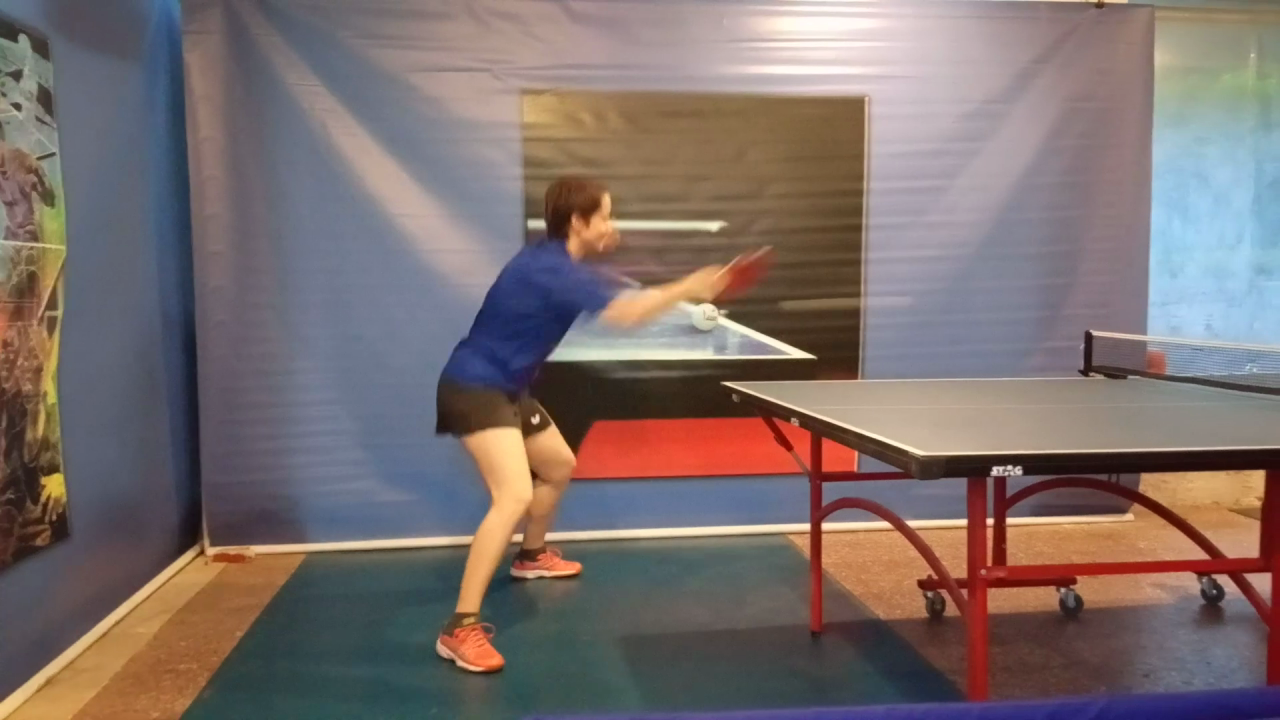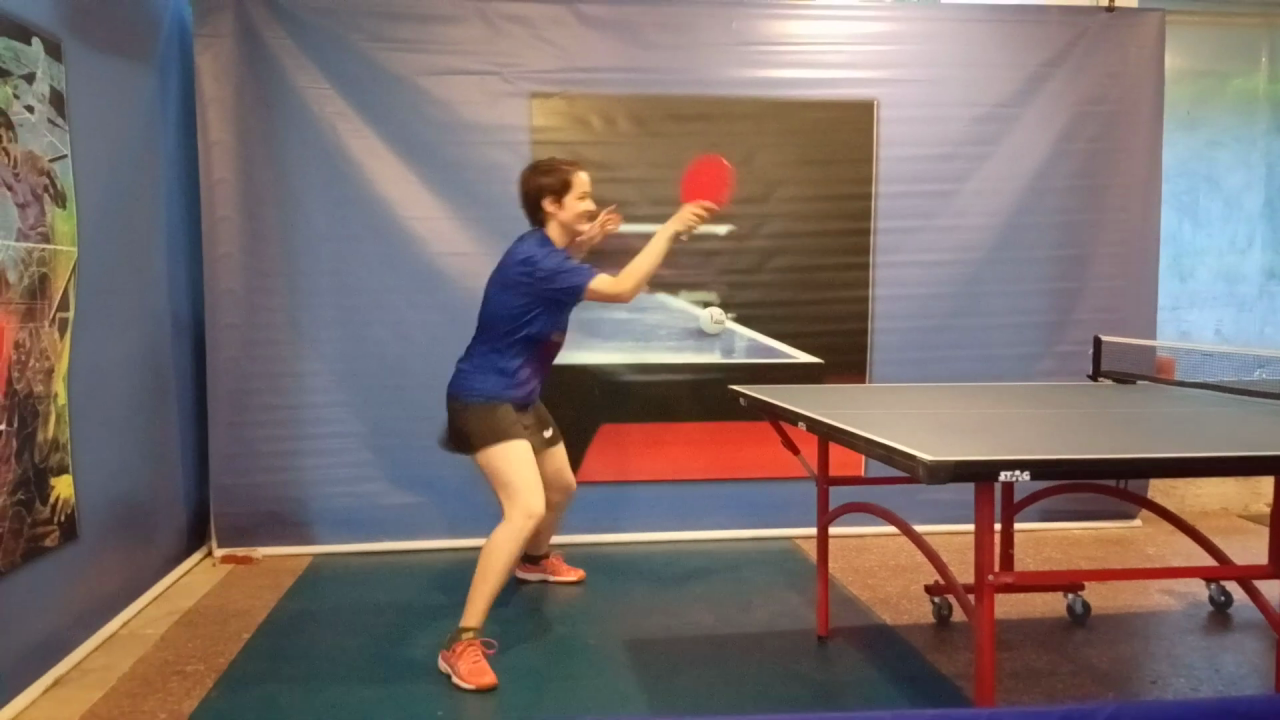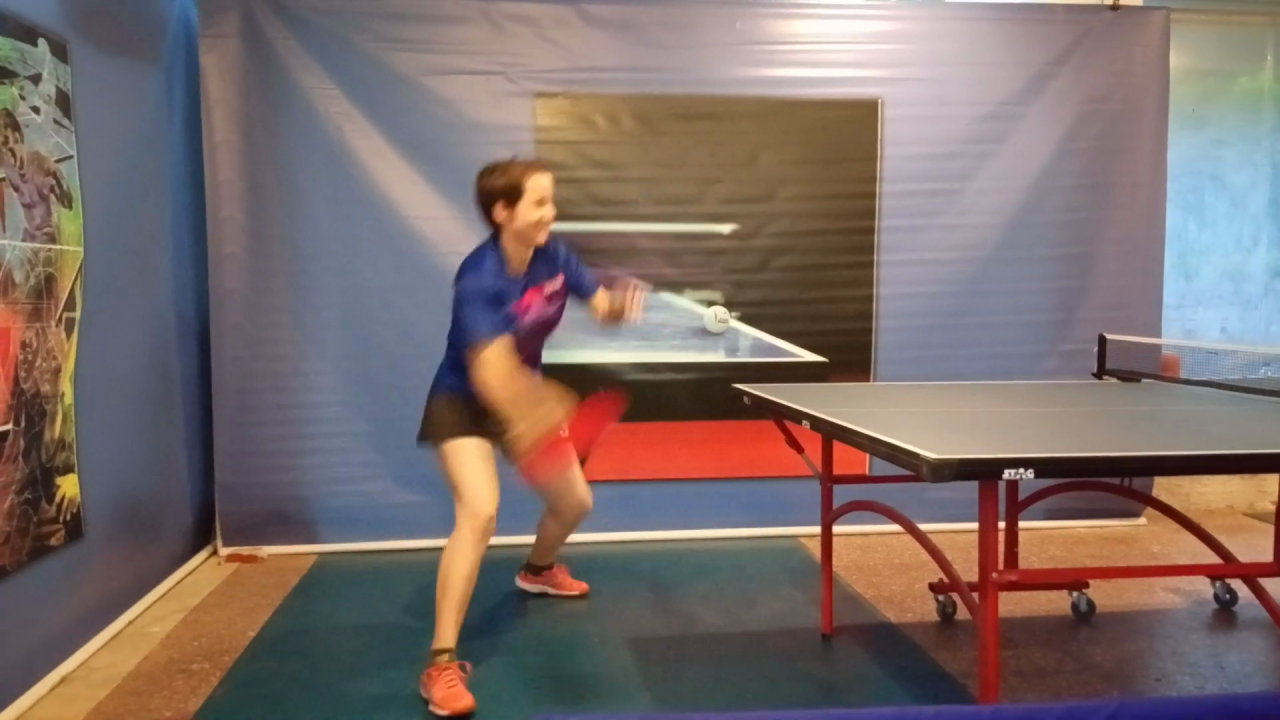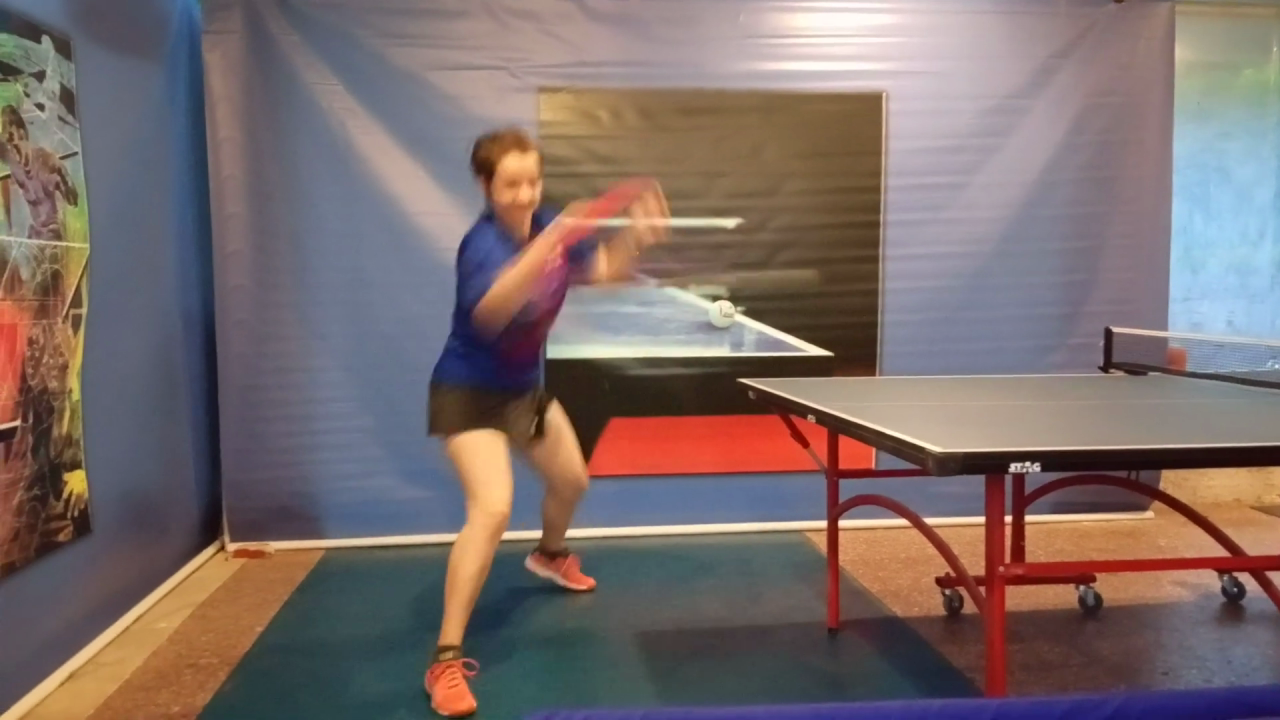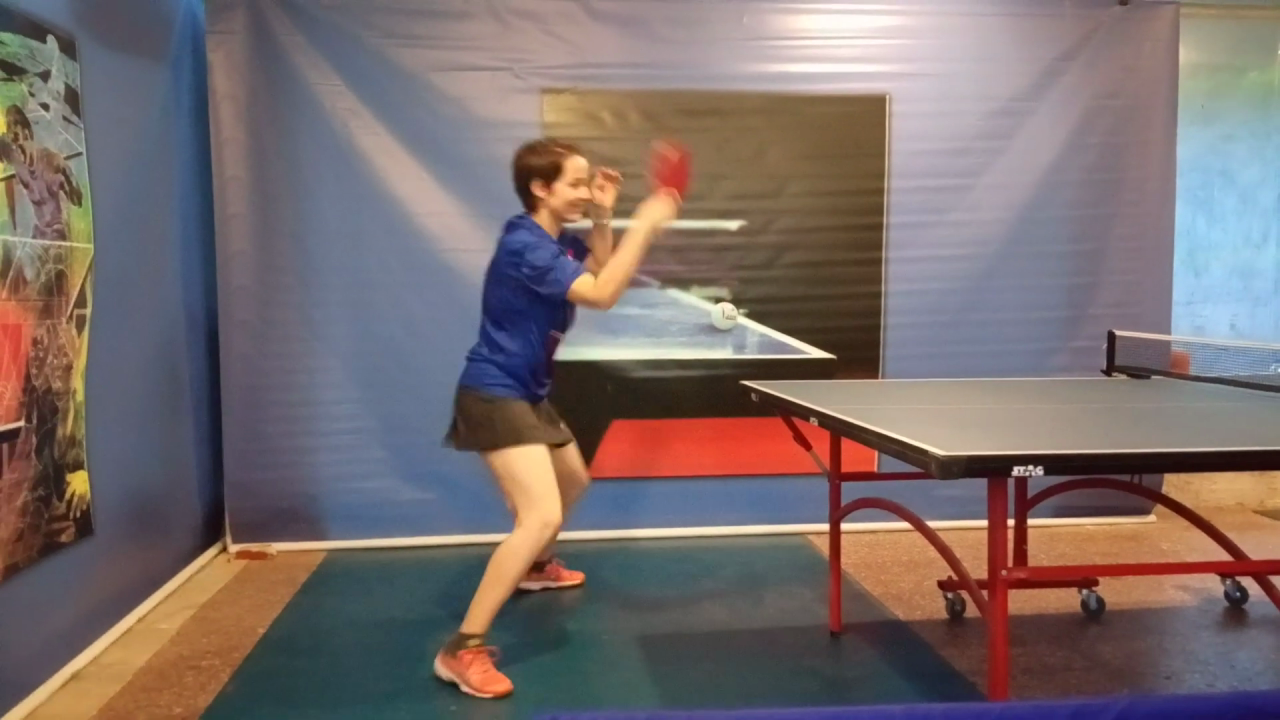
dt=0.3s
person 1, frame 1
left shoulder: (552, 261)
right shoulder: (555, 272)
right elbow: (626, 313)
left wrist: (595, 258)
right wrist: (688, 289)
left hip: (502, 388)
right hip: (475, 391)
left knee: (558, 467)
right knee: (509, 499)
left ankle: (531, 556)
right ankle: (459, 627)
person 1, frame 2
left shoulder: (547, 252)
right shoulder: (535, 259)
left elbow: (565, 278)
right elbow: (620, 289)
left wrist: (588, 245)
right wrist: (671, 228)
left hip: (518, 397)
right hip: (486, 401)
left knee: (560, 486)
right knee: (525, 512)
left ankle: (534, 560)
right ankle: (462, 641)
person 1, frame 3
left shoulder: (558, 255)
right shoulder: (477, 278)
left elbow: (600, 306)
right elbow: (488, 370)
left wrist: (622, 300)
right wrist: (527, 418)
left hip: (529, 403)
right hip: (468, 408)
left knee: (575, 502)
right knee: (478, 513)
left ankle: (539, 569)
right ankle: (442, 662)
person 1, frame 4
left shoulder: (552, 227)
right shoulder: (481, 244)
left elbow: (607, 270)
right elbow: (493, 310)
left wrist: (635, 234)
right wrist: (543, 250)
left hip: (527, 388)
right hip: (469, 393)
left knee: (572, 479)
right knee: (492, 509)
left ankle: (550, 554)
right ankle: (448, 659)
person 1, frame 5
left shoulder: (554, 238)
right shoulder: (526, 246)
left elbow: (597, 267)
right elbow: (600, 294)
left wrist: (601, 218)
right wrist: (644, 226)
left hip: (527, 393)
right hip: (495, 397)
left knee: (573, 482)
right knee: (541, 518)
left ankle: (537, 566)
right ankle: (463, 649)
